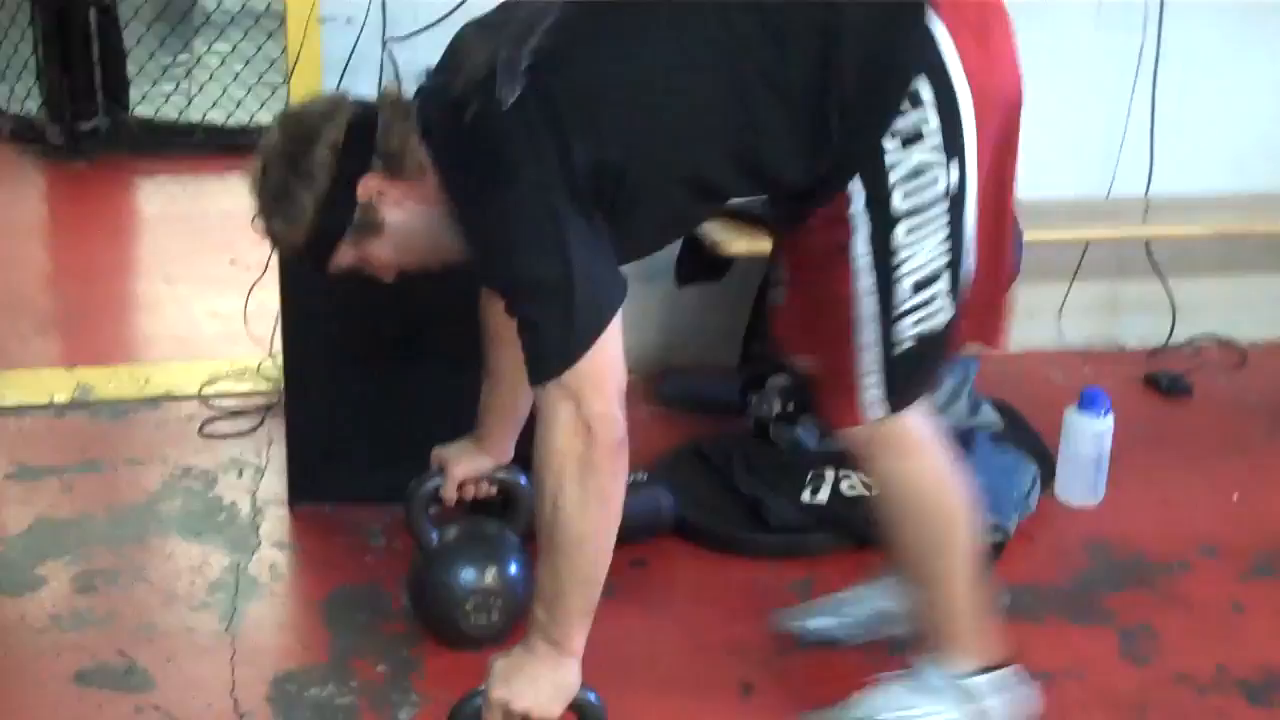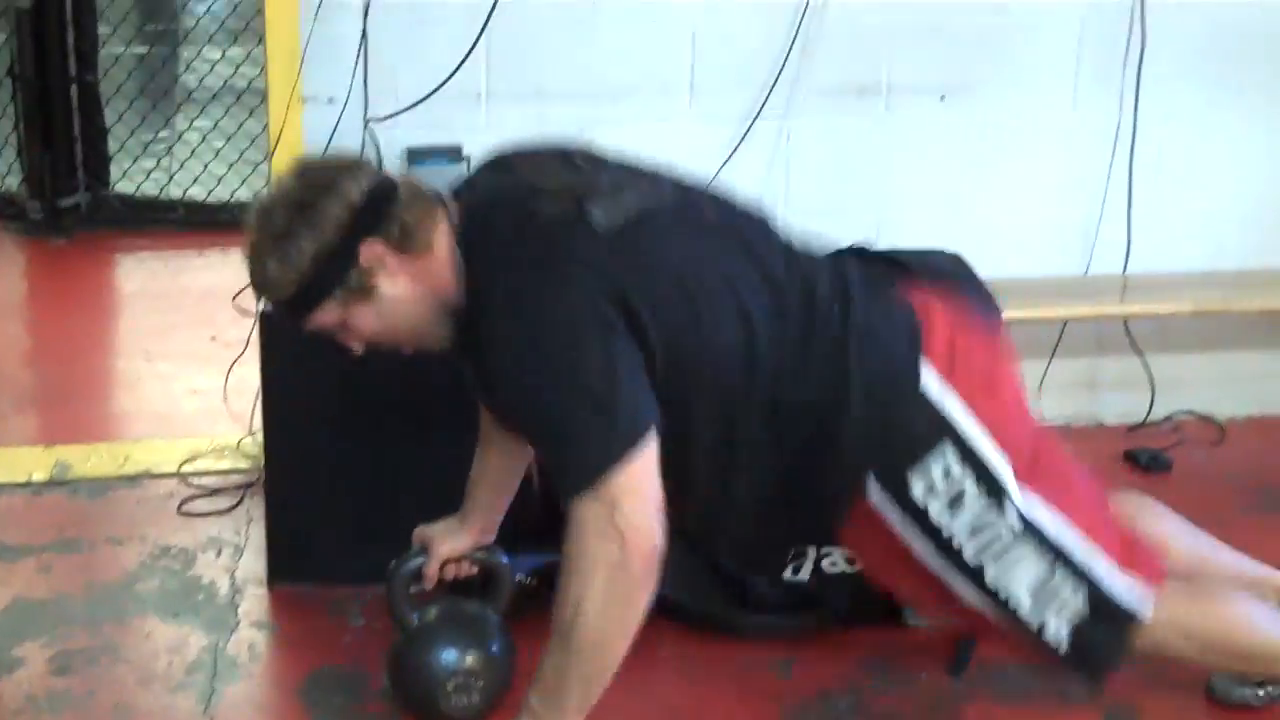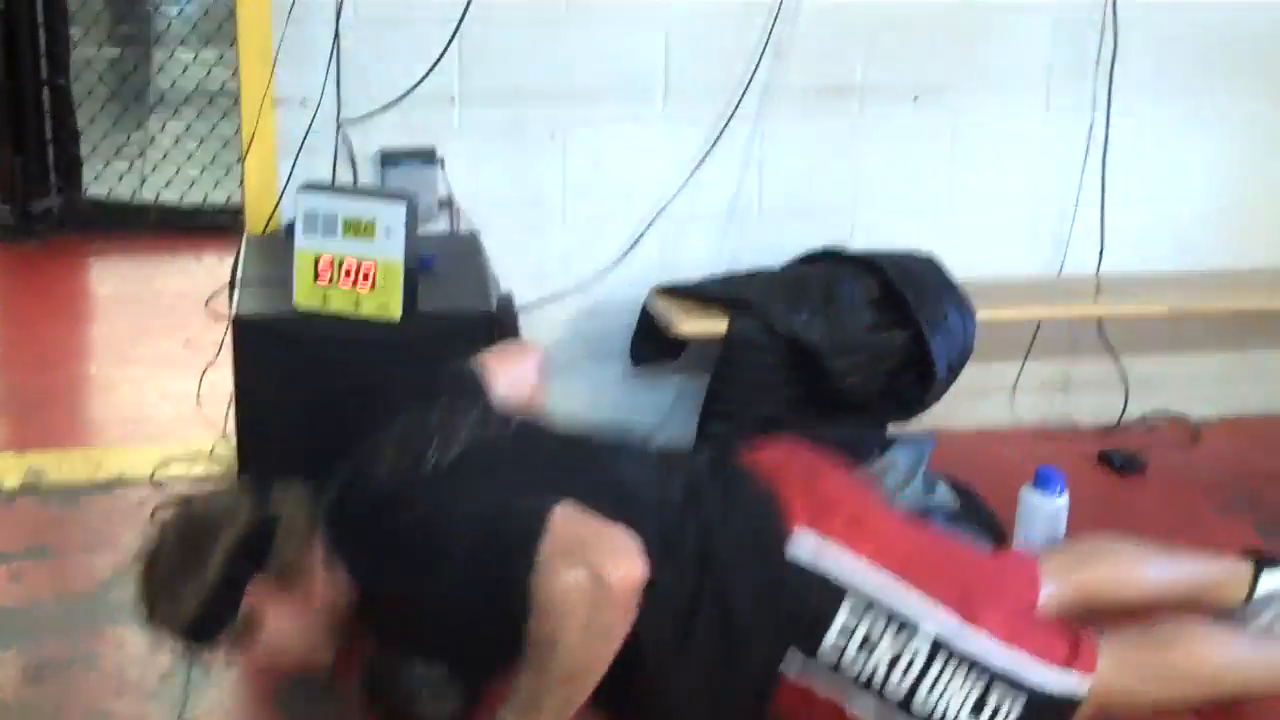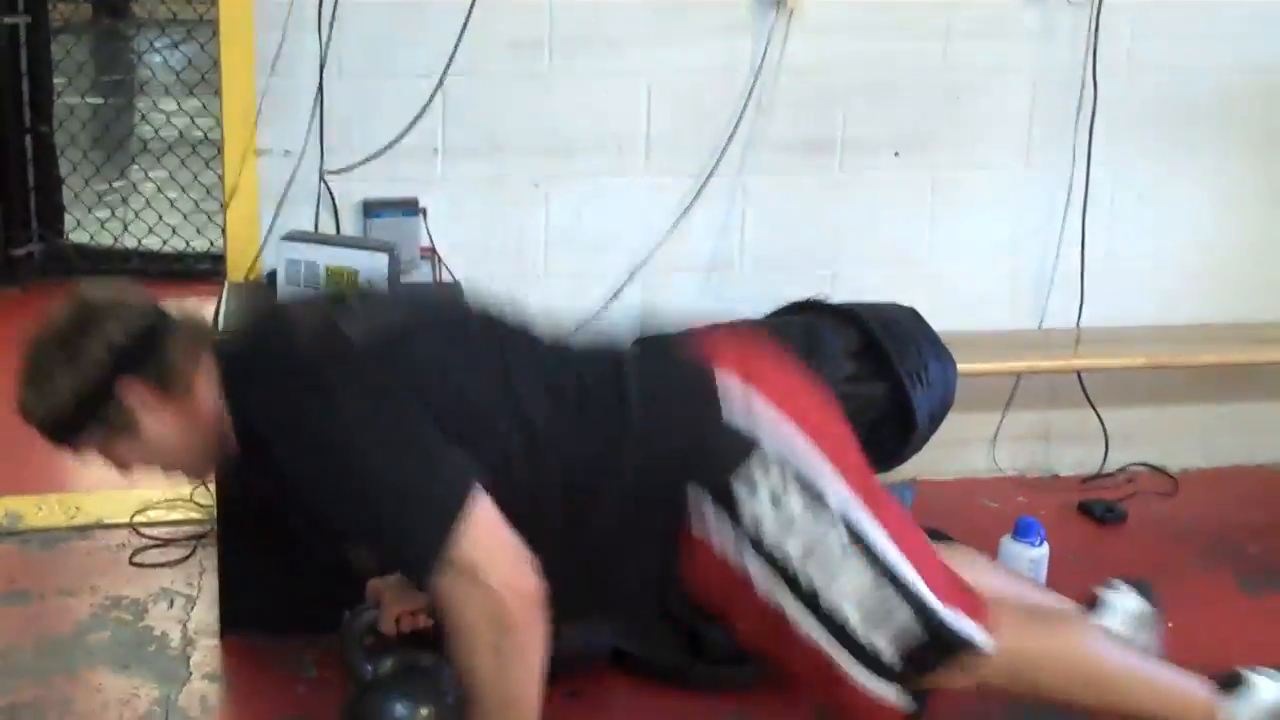
dt=0.4s
person 1, frame 1
left shoulder: (503, 169)
right shoulder: (437, 122)
left elbow: (590, 420)
right elbow: (515, 285)
left wrist: (554, 652)
right wrist: (492, 443)
left knee: (869, 399)
right knee: (826, 343)
right ankle: (931, 578)
person 1, frame 2
left shoulder: (537, 291)
right shoulder: (494, 207)
left elbow: (625, 531)
right elbow: (521, 366)
right wrist: (476, 519)
left hip: (886, 415)
right hip: (867, 338)
left knee: (1112, 604)
right knee: (1078, 518)
person 1, frame 3
left shoulder: (401, 546)
right shoulder: (380, 478)
left elbow: (603, 571)
right elbow: (514, 366)
left hip: (784, 589)
right hip: (760, 501)
right knee: (1032, 595)
person 1, frame 4
left shoulder: (310, 418)
right shoulder: (286, 346)
left elbow: (501, 593)
right wrist: (430, 571)
left hip: (724, 446)
right hip: (705, 395)
right knee: (919, 592)
